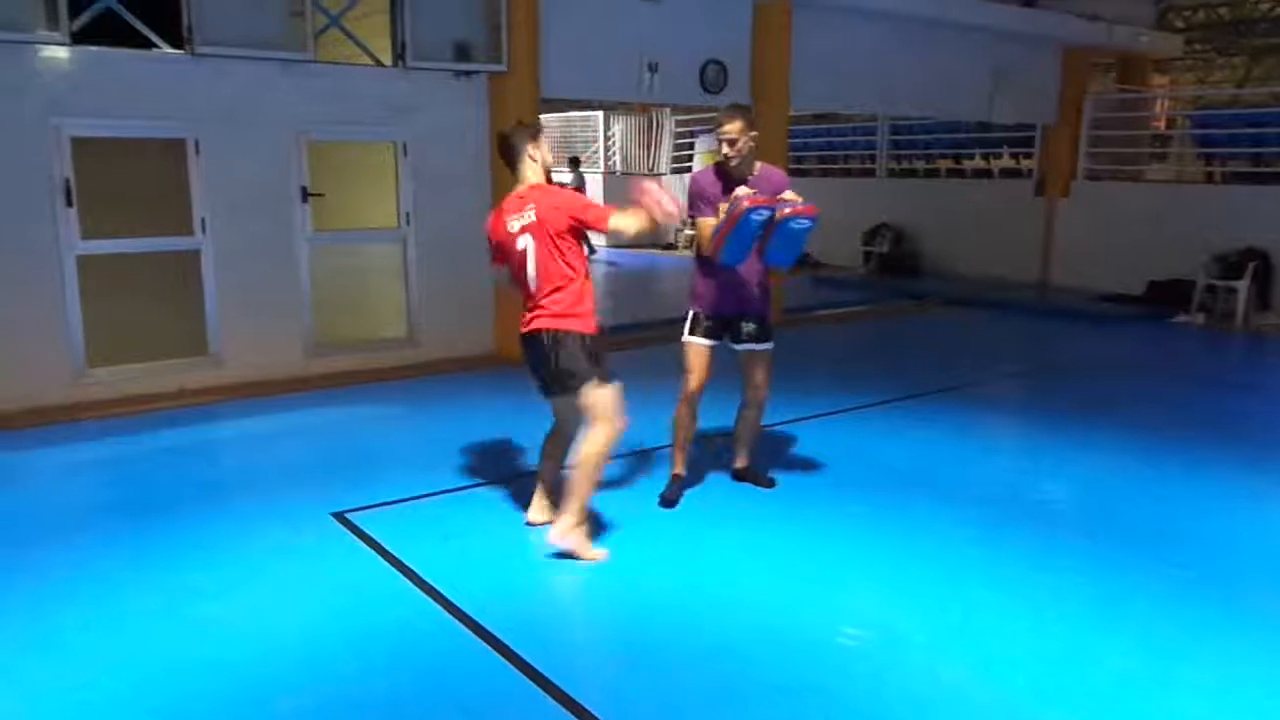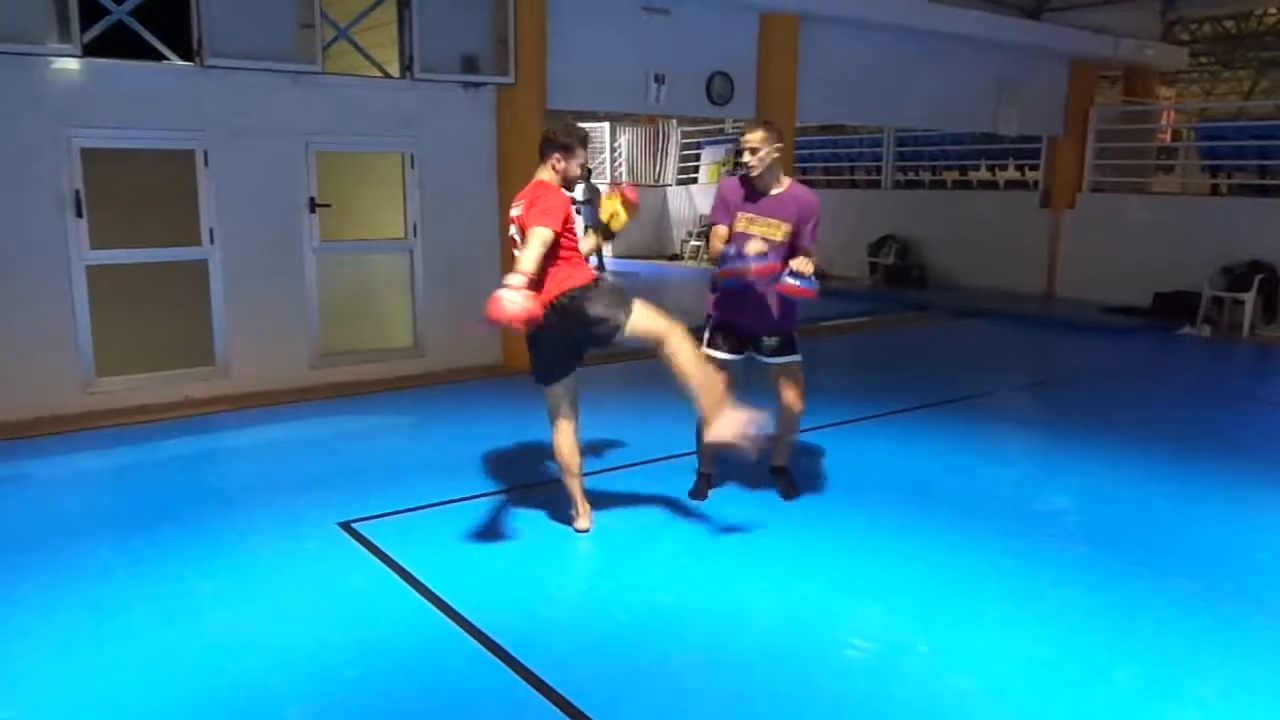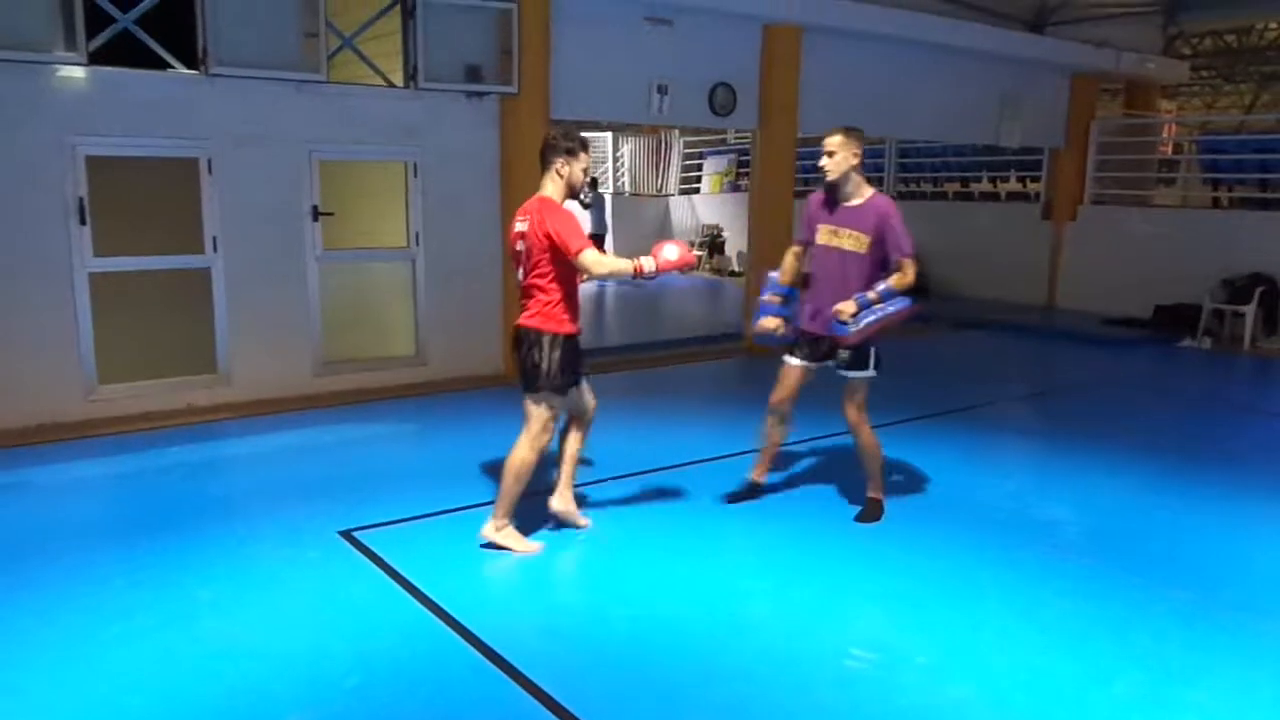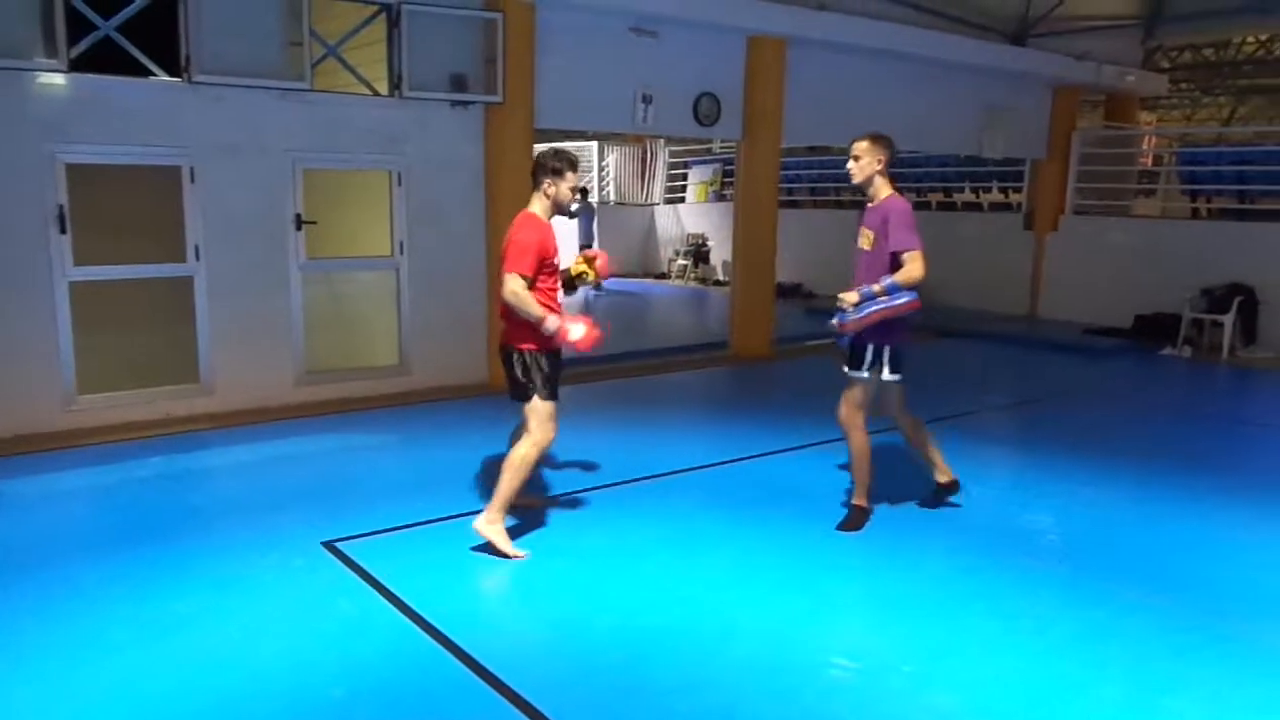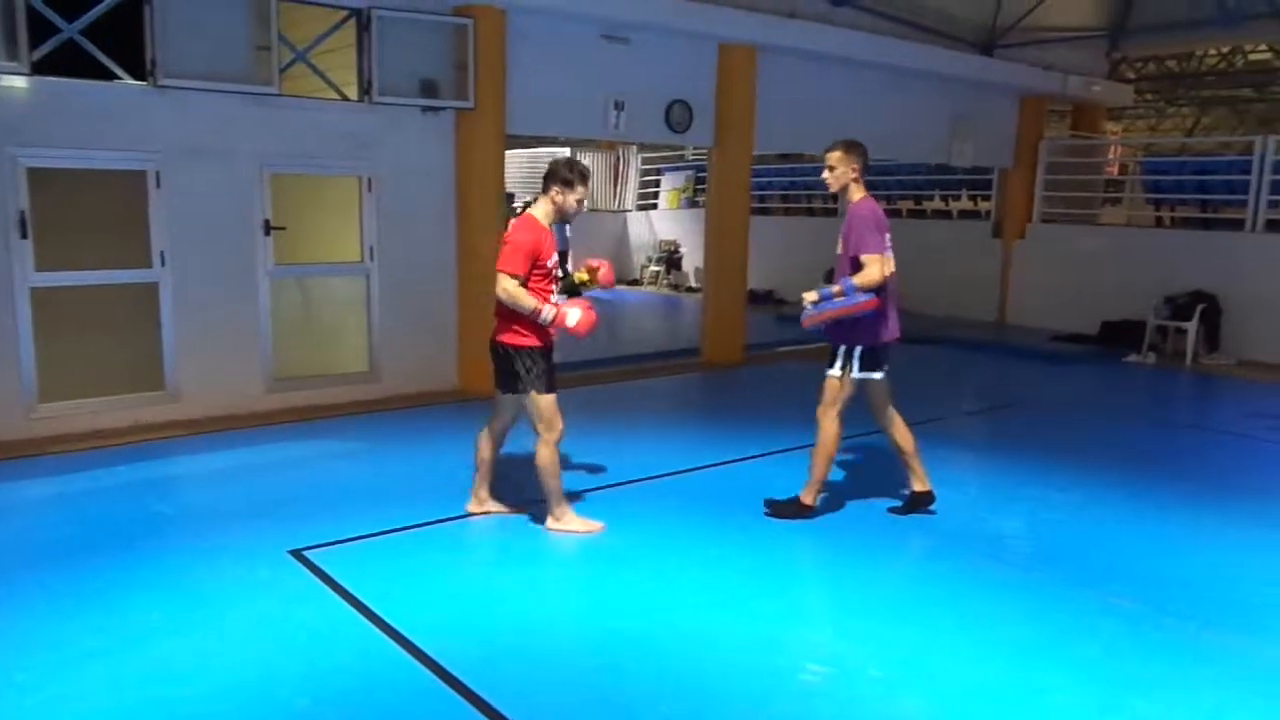
dt=0.4s
person 1, frame 1
left shoulder: (498, 220)
right shoulder: (562, 200)
right elbow: (624, 226)
right wrist: (653, 209)
left hip: (536, 336)
right hip: (570, 331)
left knee: (568, 420)
right knee: (607, 423)
left ankle: (541, 505)
right ankle: (571, 525)
person 1, frame 2
left shoulder: (521, 200)
right shoulder: (549, 196)
right elbow: (537, 242)
right wrist: (515, 285)
left hip: (541, 321)
right hip: (573, 301)
left knee: (561, 415)
right knee: (672, 334)
left ankle: (579, 508)
right ankle: (721, 417)
person 1, frame 3
left shoulder: (527, 214)
right shoulder: (555, 215)
right elbow: (594, 265)
left wrist: (584, 257)
right wrist: (652, 263)
left hip: (548, 333)
right hip: (548, 336)
left knee: (584, 410)
right knee: (538, 432)
left ankle: (563, 496)
right ankle: (499, 524)
person 1, frame 4
left shoulder: (537, 227)
right shoulder: (530, 230)
right elbow: (511, 291)
right wrist: (556, 324)
left hip: (530, 345)
right hip: (530, 347)
left knee: (533, 426)
right knee: (540, 435)
left ankle: (507, 495)
right ankle: (492, 517)
person 1, frame 5
left shoulder: (539, 229)
right shoulder: (525, 232)
right elbow: (505, 291)
right wrist: (552, 314)
left hip: (518, 342)
right hip: (523, 344)
left knee: (500, 421)
right knee: (550, 428)
left ankle: (480, 496)
right ankle: (559, 513)
person 2, frame 1
left shoulder: (775, 181)
right shoulder: (704, 181)
right elbow: (708, 247)
right wrist: (732, 213)
left hip: (752, 302)
right hip: (708, 301)
left knee: (758, 389)
right knee: (692, 386)
left ankle: (741, 463)
right ankle: (678, 471)
person 2, frame 2
left shoulder: (803, 200)
right shoulder: (730, 190)
left elbow: (806, 256)
right elbow: (716, 245)
left wrist: (803, 266)
right wrist: (742, 251)
left hip: (775, 316)
right hip: (730, 312)
left knee: (793, 405)
left ankle: (779, 462)
right ankle: (705, 471)
person 2, frame 3
left shoulder: (883, 211)
right shoulder: (816, 203)
left elbow: (906, 274)
right elbow: (794, 258)
left wrist: (862, 302)
right wrist: (769, 307)
right hip: (812, 325)
left knee: (854, 415)
right knee: (779, 401)
left ankle: (875, 494)
right ankle: (759, 476)
person 2, frame 4
left shoulder: (895, 208)
right shoulder: (872, 209)
left elbow: (915, 270)
left wrist: (864, 294)
right wrist: (854, 302)
left hip: (881, 332)
right hip: (871, 330)
left knee: (850, 414)
right knee: (897, 411)
left ankle: (860, 501)
right ankle: (944, 476)
person 2, frame 5
left shoulder: (861, 214)
right shoulder: (869, 211)
left elbow: (875, 274)
left wrist: (824, 295)
right wrist: (834, 295)
left hip: (860, 334)
right hip: (873, 330)
left knee: (828, 412)
right knee: (884, 411)
left ankle: (808, 500)
right ankle: (921, 487)
